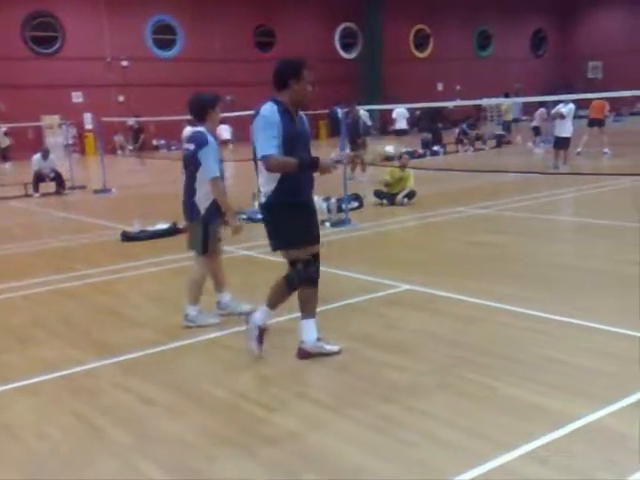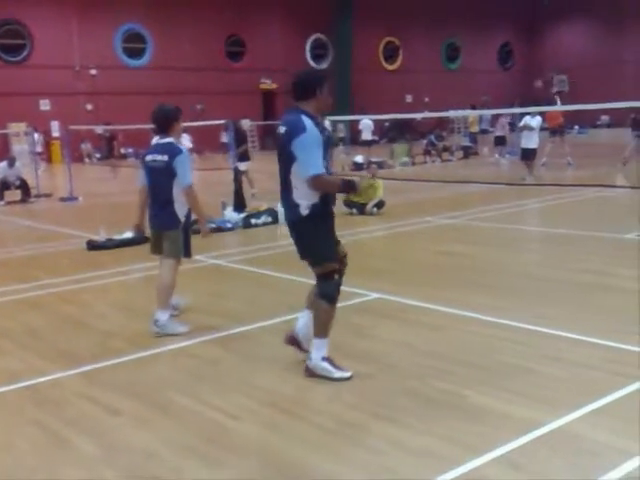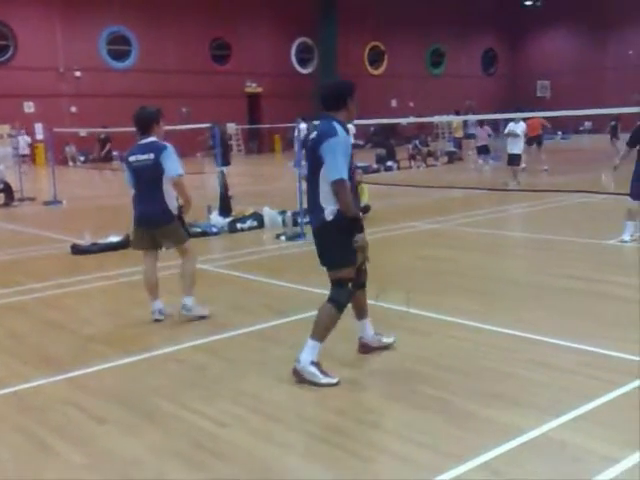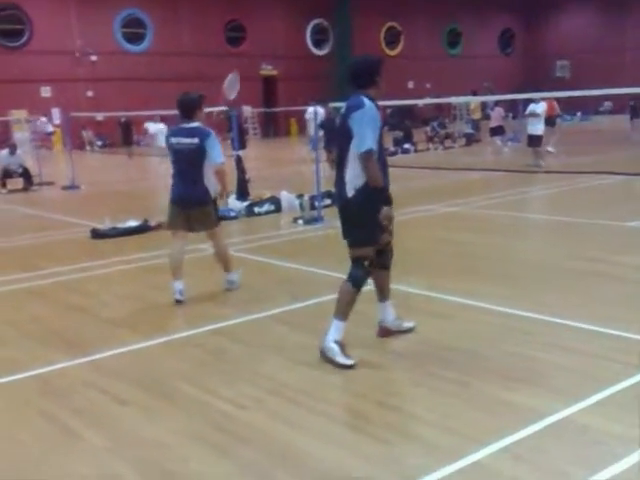
dt=0.5s
person 1, frame 1
left shoulder: (299, 117)
right shoulder: (268, 114)
right elbow: (271, 162)
left wrist: (323, 162)
right wrist: (314, 164)
left hip: (302, 201)
right hip: (278, 204)
left knee: (311, 267)
right knee: (299, 270)
left ankle: (309, 340)
right ankle: (259, 320)
person 1, frame 2
left shoulder: (293, 122)
right shoulder: (306, 128)
right elbow: (319, 181)
left wrist: (336, 180)
right wrist: (348, 185)
left hip: (307, 211)
right hip: (309, 214)
left knee: (338, 262)
right knee: (329, 279)
left ankle: (303, 329)
right ankle: (318, 358)
person 1, frame 3
left shoulder: (322, 131)
right shoulder: (336, 134)
right elbow: (340, 187)
right wrist: (358, 226)
left hip: (329, 218)
right hip: (334, 221)
left knee: (357, 273)
right knee: (342, 289)
left ankle: (368, 337)
right ankle: (306, 361)
person 1, frame 4
left shoulder: (355, 107)
right shoulder: (365, 108)
right elbow: (368, 158)
right wrist: (385, 200)
left hip: (360, 195)
right hip: (360, 198)
left knee: (383, 252)
right knee: (362, 267)
left ankle: (388, 320)
right ankle: (332, 341)
person 2, frame 1
left shoulder: (193, 138)
right shoulder: (207, 142)
right elbow: (215, 183)
right wrist: (231, 215)
left hip: (200, 207)
right hip: (203, 209)
left knee: (214, 253)
right knee: (202, 258)
left ankle: (224, 300)
right ankle: (192, 312)
person 2, frame 2
left shoulder: (149, 154)
right shoulder: (178, 152)
left elbow: (144, 190)
right elbow: (188, 190)
left wrist: (140, 218)
right wrist: (202, 219)
left hip: (156, 216)
right hip: (174, 217)
left knee: (166, 261)
right knee: (170, 264)
left ankle: (170, 302)
right ankle: (161, 318)
person 2, frame 3
left shoulder: (130, 155)
right shoulder: (163, 149)
right elbow: (175, 180)
right wrist: (187, 200)
left hip: (142, 214)
right hip: (166, 213)
left knee: (149, 259)
right knee: (187, 253)
left ankle: (157, 306)
right ankle: (188, 302)
person 2, frame 4
left shoulder: (171, 135)
right shoulder: (206, 134)
right elbow: (218, 168)
right wrist: (224, 188)
left hip: (179, 195)
right hip: (202, 195)
left knee: (178, 239)
right knee: (216, 236)
left ankle: (178, 286)
right ankle: (230, 277)
